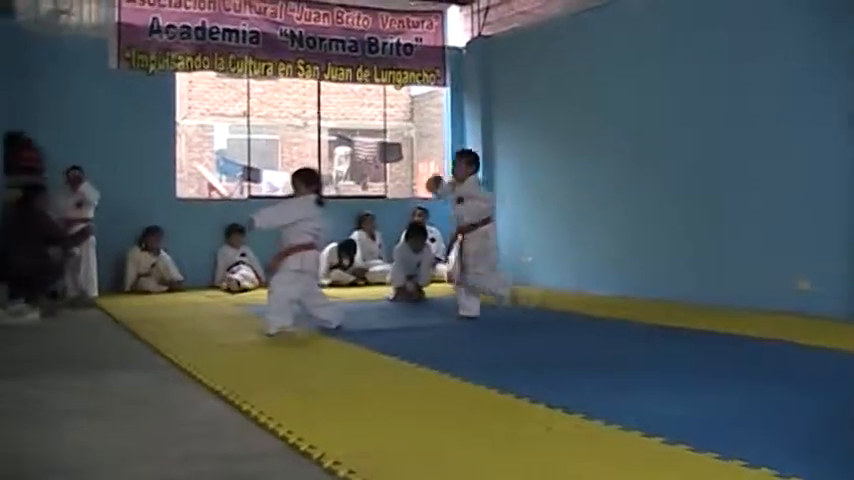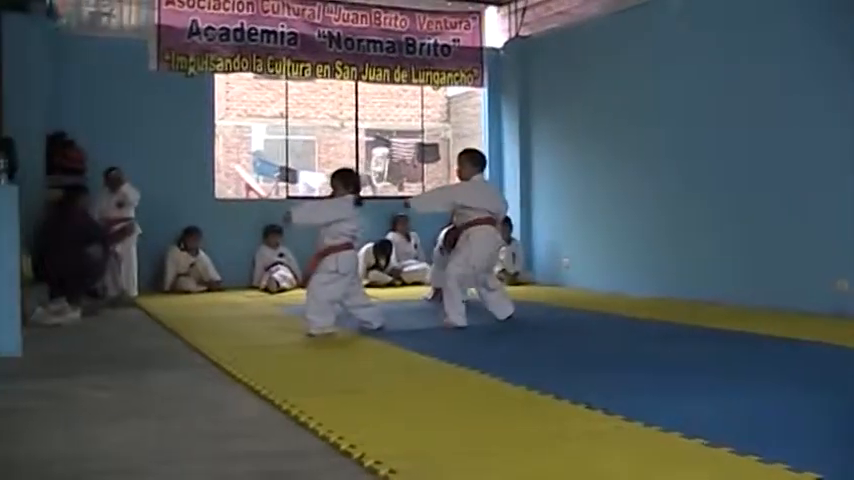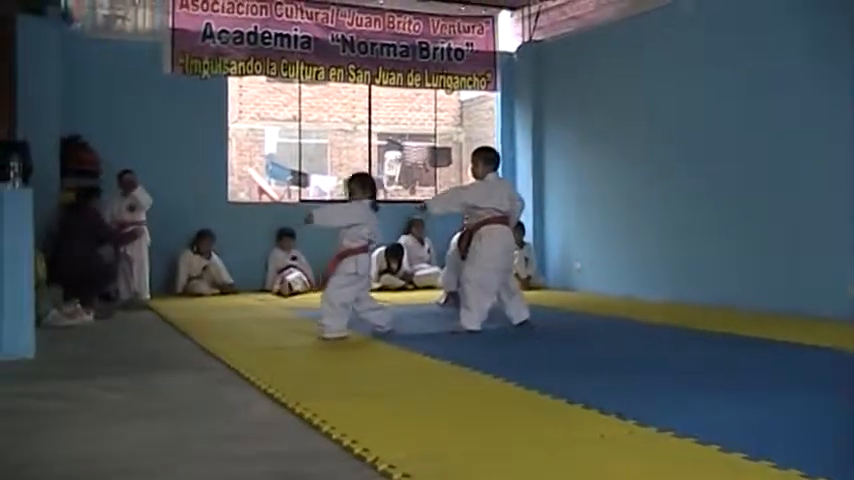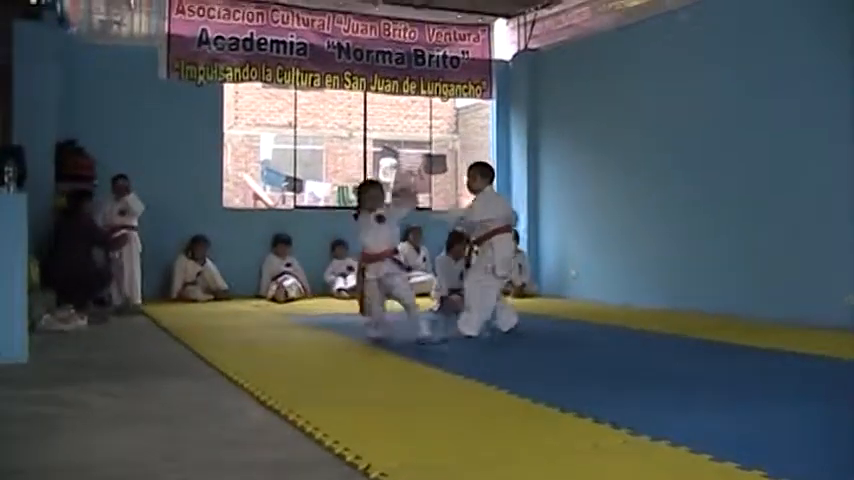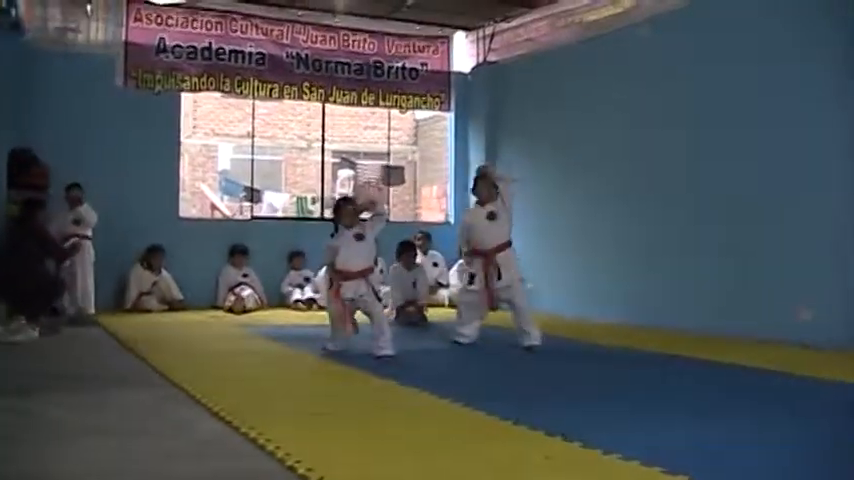
dt=0.5s
person 1, frame 1
left shoulder: (473, 186)
right shoulder: (458, 186)
left elbow: (487, 203)
right elbow: (441, 189)
left wrist: (464, 211)
right wrist: (437, 184)
left hip: (481, 235)
right hip: (468, 237)
left knee: (478, 273)
right knee: (463, 275)
left ankle: (504, 292)
right ankle: (469, 309)
person 1, frame 2
left shoulder: (465, 189)
right shoulder: (490, 189)
left elbow: (440, 196)
right elbow: (502, 207)
left wrist: (412, 202)
left hip: (476, 237)
right hip: (489, 236)
left knee: (452, 275)
right knee: (485, 278)
left ankle: (455, 319)
right ankle: (505, 311)
person 1, frame 3
left shoulder: (479, 188)
right shoulder: (505, 186)
left elbow: (455, 197)
right elbow: (517, 205)
left wrist: (429, 204)
left hip: (488, 237)
right hip: (503, 235)
left knee: (472, 278)
right knee: (504, 279)
left ankle: (471, 323)
right ankle: (521, 316)
person 1, frame 4
left shoulder: (484, 199)
right shoulder: (497, 199)
left elbow: (468, 218)
right elbow: (512, 217)
left hip: (494, 247)
right hip: (494, 247)
left knee: (475, 284)
right knee: (488, 288)
left ankle: (468, 329)
right ankle: (507, 322)
person 1, frame 5
left shoulder: (502, 204)
right shoulder: (469, 216)
left elbow: (505, 181)
right elbow: (464, 241)
left wrist: (488, 171)
right wrist: (467, 252)
left hip: (504, 260)
right hip: (481, 263)
left knee: (518, 300)
right knee: (467, 300)
left ankle: (531, 339)
right ankle: (464, 336)
person 2, frame 1
left shoulder: (304, 205)
right shoulder: (312, 206)
left elbow: (279, 214)
left wrist: (256, 220)
left hip: (299, 258)
right hip: (305, 257)
left knee: (281, 288)
right knee: (309, 293)
left ankle: (279, 325)
right ankle: (332, 319)
person 2, frame 2
left shoulder: (341, 205)
right shoulder: (349, 206)
left elbow: (316, 210)
left wrist: (293, 214)
left hip: (336, 258)
right hip: (345, 256)
left knee: (319, 290)
right knee: (353, 293)
left ankle: (321, 326)
right ankle: (373, 320)
person 2, frame 3
left shoulder: (359, 209)
right shoulder: (367, 211)
left elbow: (334, 213)
right elbow: (373, 237)
left wrist: (314, 216)
left hip: (353, 261)
right hip: (358, 260)
left knee: (334, 293)
right knee: (360, 297)
left ankle: (334, 330)
right ankle: (383, 323)
person 2, frame 4
left shoulder: (390, 211)
right shoulder: (361, 220)
left elbow: (409, 203)
left wrist: (402, 194)
right wrist: (363, 259)
left hip: (390, 264)
right hip: (371, 267)
left knee: (405, 297)
right knee: (372, 303)
left ankle: (423, 331)
right ankle: (377, 330)
person 2, frame 5
left shoulder: (367, 228)
right shoulder: (336, 239)
left elbow: (381, 217)
right elbow: (330, 262)
left wrist: (369, 206)
right wrist: (332, 275)
left hip: (365, 283)
right hip: (344, 285)
left knee: (377, 314)
right knee: (339, 317)
left ankle: (384, 348)
right ankle: (334, 344)
person 3, frame 1
left shoulder: (13, 214)
right shoulder: (39, 217)
right elbow: (65, 241)
right wrist: (84, 234)
right hip: (26, 268)
right knee: (56, 268)
left ankle: (17, 301)
right ankle: (32, 306)
person 3, frame 2
left shoulder: (55, 213)
right shoulder: (79, 216)
right elbow: (106, 239)
right wrist: (124, 232)
left hip: (47, 269)
right hip: (67, 268)
left ankle: (58, 299)
right ankle: (73, 304)
person 3, frame 3
left shoulder: (69, 214)
right shoulder: (91, 216)
right elbow: (115, 239)
right wrist: (133, 234)
right hip: (80, 270)
right knee: (110, 269)
left ankle: (71, 301)
right ankle: (86, 306)
person 3, frame 4
left shoulder: (63, 219)
right shoulder: (84, 220)
right elbow: (108, 244)
right wrist: (122, 240)
right hip: (74, 274)
right knee: (104, 275)
left ankle: (66, 305)
right ankle: (80, 310)
person 3, frame 5
left shoulder: (14, 227)
right shoulder: (36, 229)
right elbow: (60, 255)
right wrist: (73, 249)
right hip: (24, 282)
right knee: (57, 285)
left ankle: (19, 316)
right ankle: (31, 321)
person 4, frame 1
left shoulder: (87, 192)
right shoulder: (62, 195)
left elbow: (94, 198)
right elbow: (58, 214)
left wrist: (82, 184)
right wrist: (65, 222)
right hip: (68, 233)
left knee: (87, 264)
right knee: (70, 265)
left ankle: (89, 293)
right ankle: (72, 293)
person 4, frame 2
left shoulder: (126, 193)
right shoulder: (103, 197)
left elbow: (135, 199)
right elbow: (98, 216)
left wrist: (123, 184)
right wrist: (105, 223)
left knee: (127, 263)
right knee: (111, 264)
left ankle: (129, 292)
right ankle: (113, 292)
person 4, frame 3
left shoulder: (139, 196)
right shoulder: (115, 201)
left elbow: (147, 203)
right elbow: (109, 219)
left wrist: (136, 188)
right wrist: (117, 226)
left knee: (140, 265)
right knee: (123, 267)
left ankle: (142, 295)
right ankle: (125, 295)
person 4, frame 4
left shoulder: (131, 201)
right shoulder: (108, 205)
left elbow: (139, 210)
right elbow: (102, 224)
left wrist: (129, 194)
right wrist: (109, 230)
left hip: (129, 239)
left knee: (131, 270)
right knee: (115, 271)
left ankle: (134, 300)
right ankle: (117, 300)
person 4, frame 5
left shoulder: (85, 211)
right shoulder: (62, 216)
left elbow: (92, 221)
right elbow: (56, 233)
left wrist: (81, 205)
right wrist: (64, 239)
left hip: (82, 248)
left knee: (84, 280)
right knee: (67, 282)
left ankle: (87, 310)
right ankle: (71, 311)
